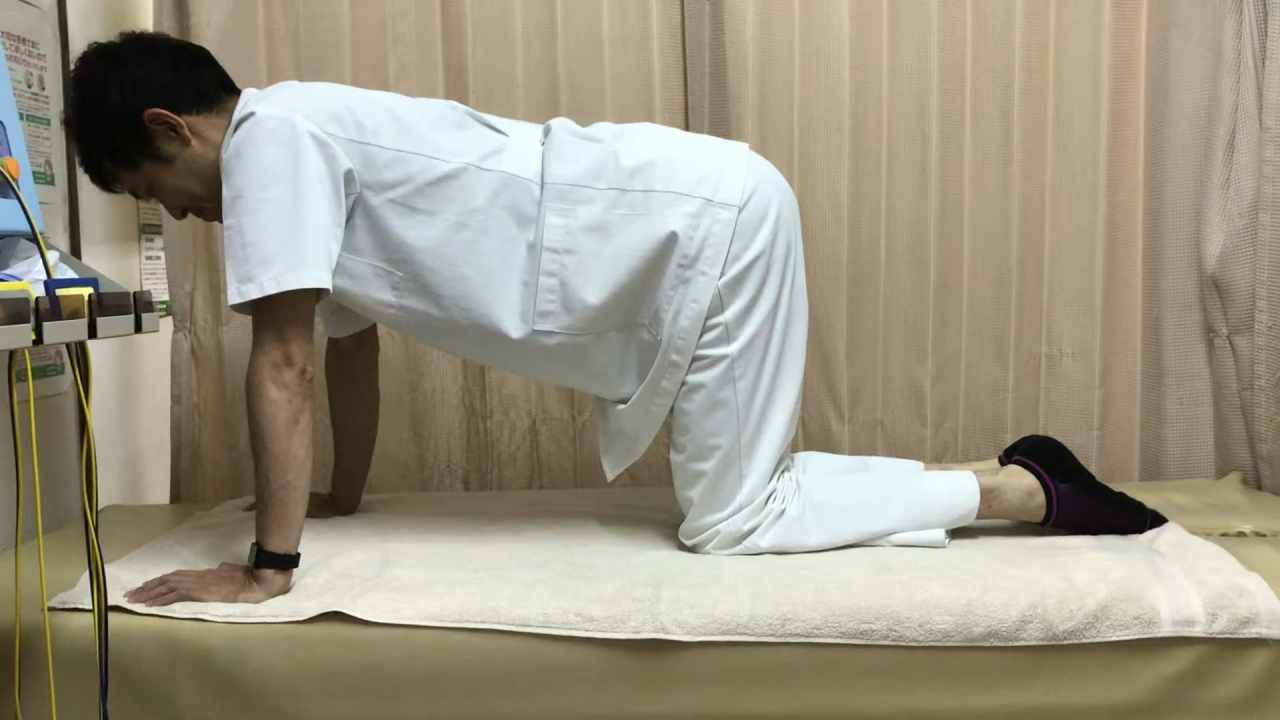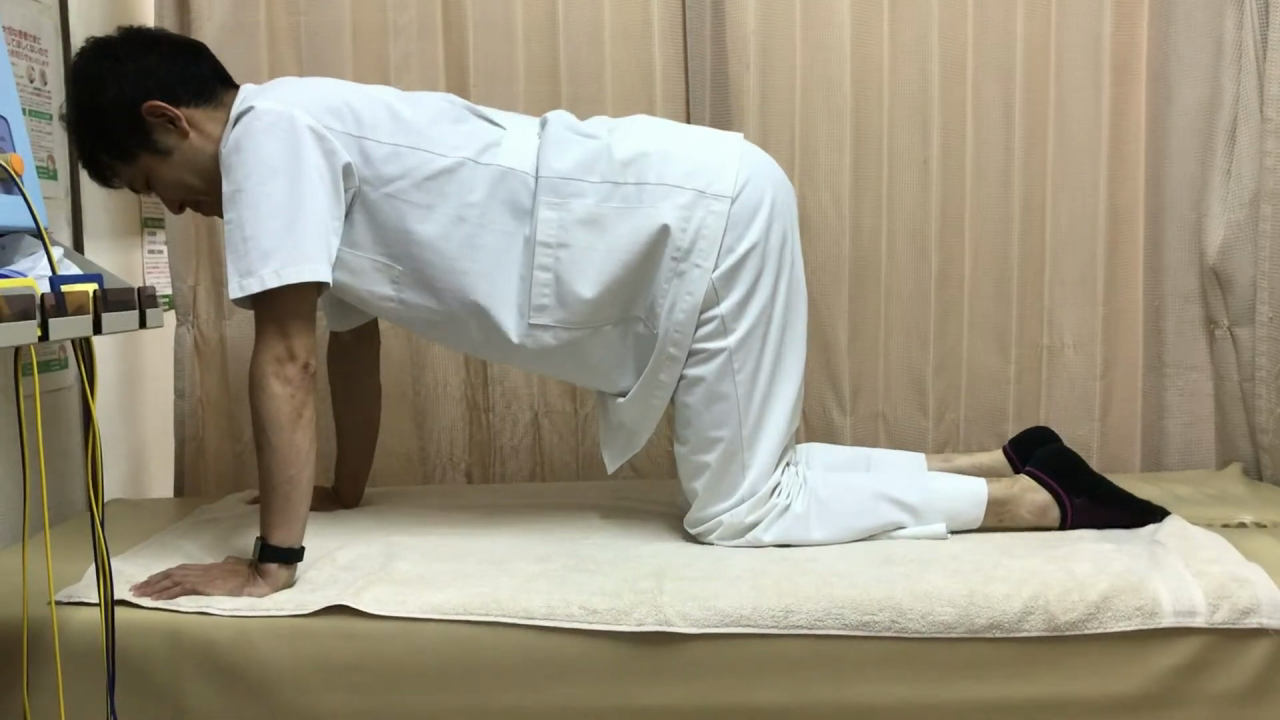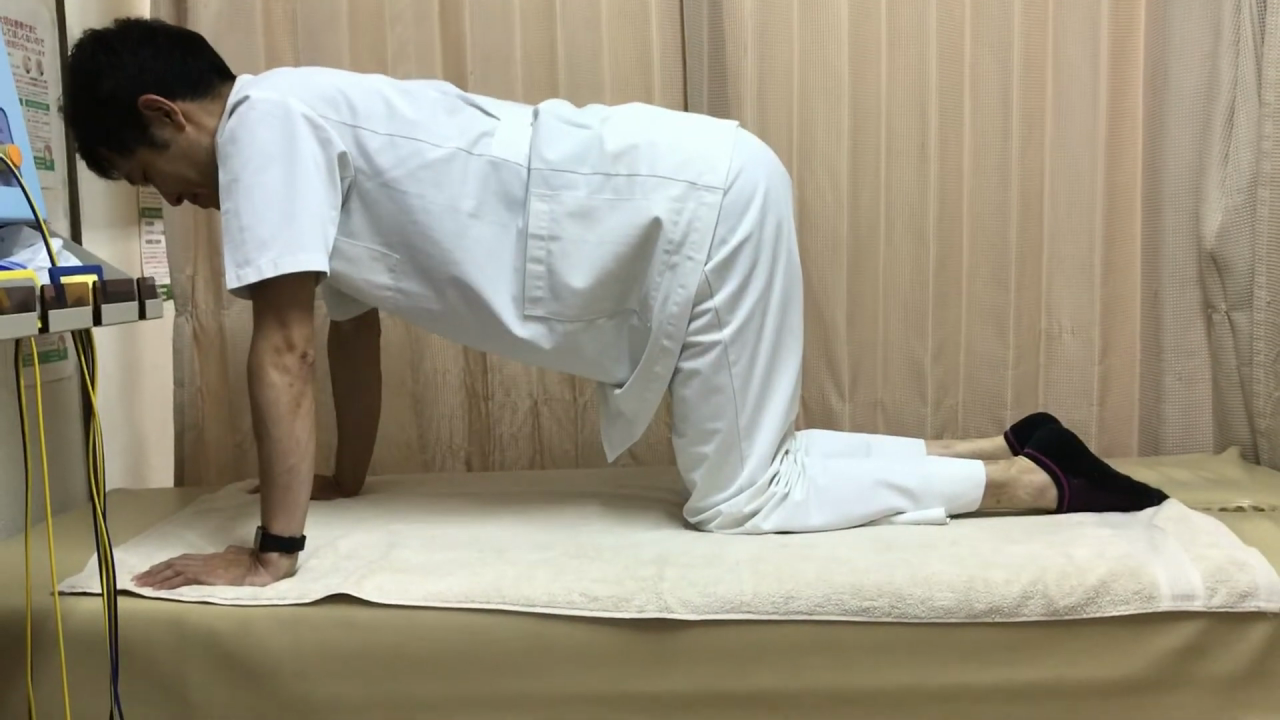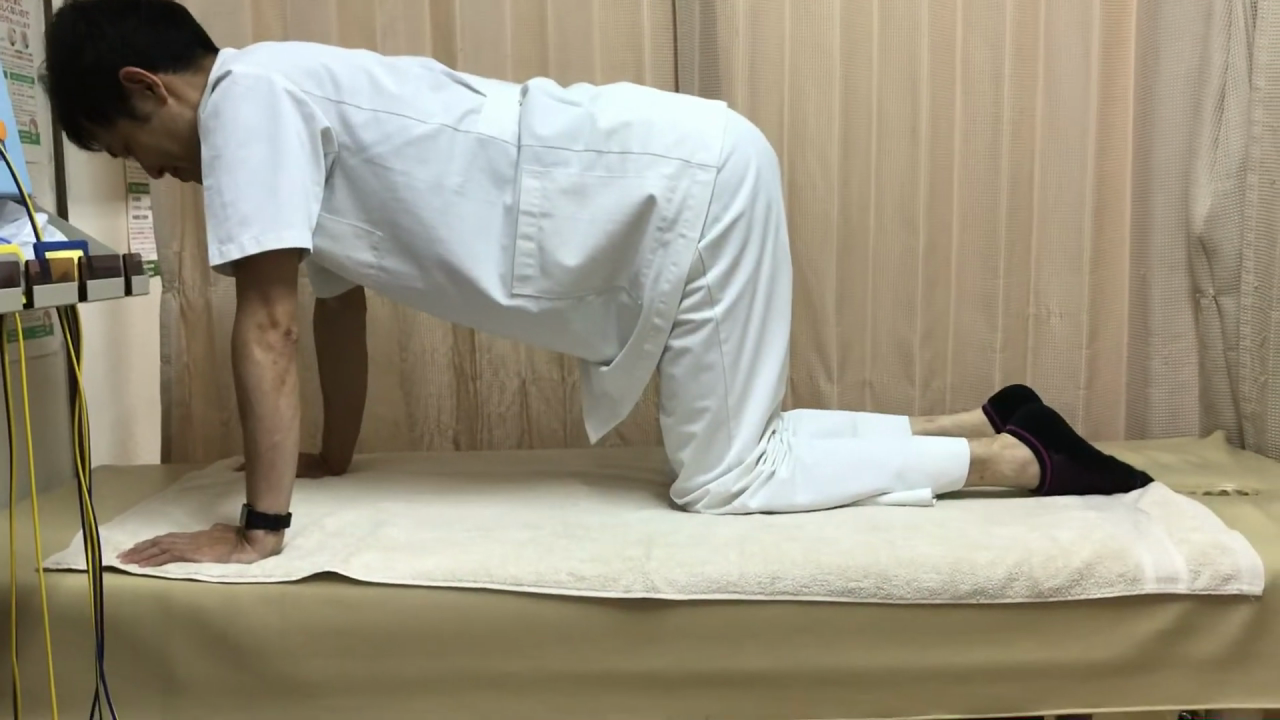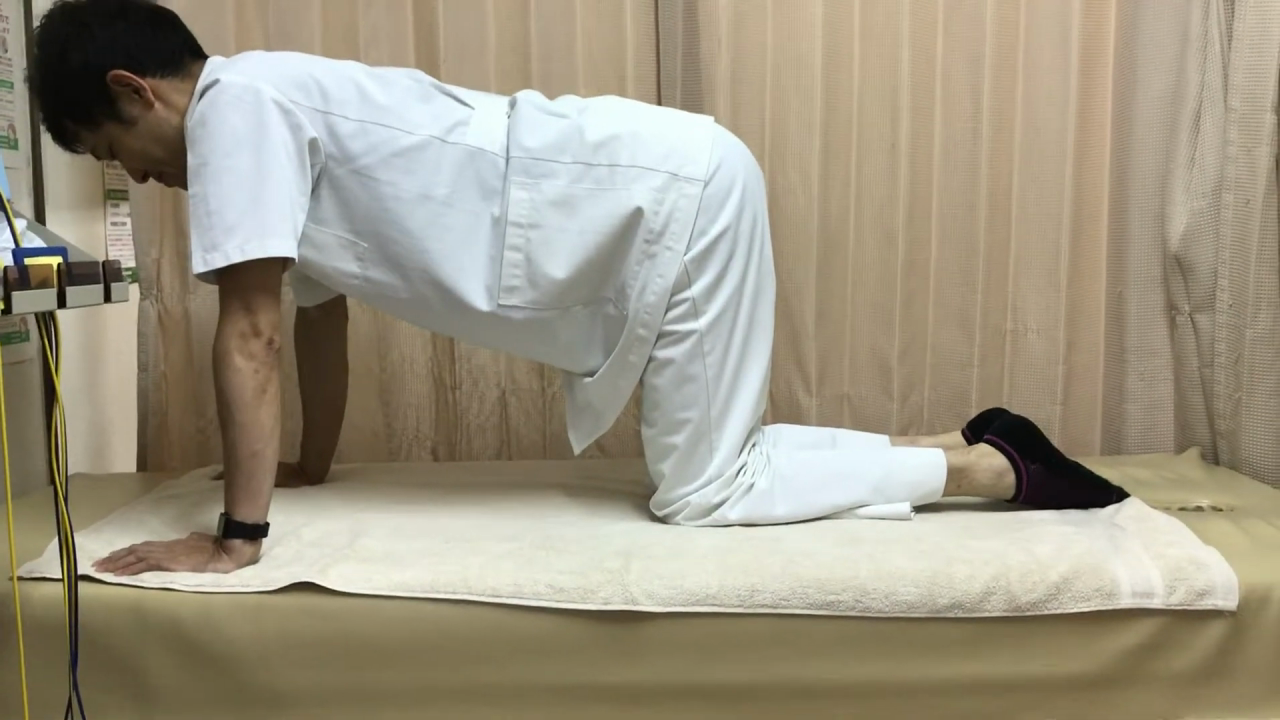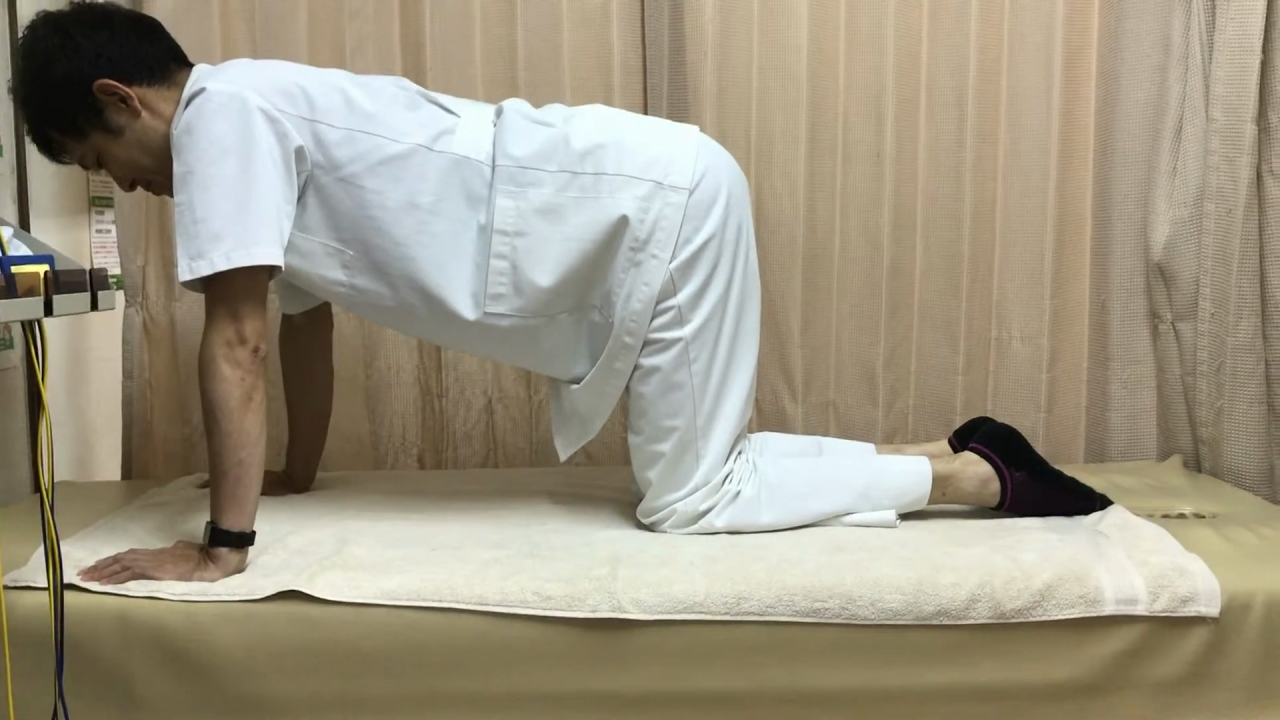
dt=0.7s
person 1, frame 1
left shoulder: (267, 136)
right shoulder: (316, 145)
left elbow: (281, 367)
right elbow: (349, 342)
left wrist: (269, 562)
right wrist: (342, 495)
left hip: (708, 221)
right hip: (695, 224)
left knee: (728, 523)
right knee: (739, 490)
left ankle: (1024, 492)
right ankle: (998, 468)
person 1, frame 2
left shoulder: (268, 130)
right shoulder: (316, 139)
left elbow: (284, 361)
right elbow: (350, 335)
left wrist: (272, 555)
right wrist: (345, 488)
left hip: (706, 210)
right hip: (691, 214)
left knee: (736, 514)
right knee: (746, 480)
left ankle: (1035, 500)
right ankle: (1006, 463)
person 1, frame 3
left shoulder: (263, 120)
right shoulder: (313, 129)
left elbow: (282, 351)
right elbow: (352, 324)
left wrist: (275, 545)
right wrist: (345, 476)
left hip: (701, 199)
right hip: (691, 198)
left knee: (734, 501)
right knee: (745, 469)
left ankle: (1032, 480)
right ankle: (1006, 446)
person 1, frame 4
left shoulder: (246, 95)
right shoulder: (296, 102)
left elbow: (266, 327)
right elbow: (337, 298)
left wrist: (261, 522)
right wrist: (334, 454)
left hip: (688, 179)
right hip: (670, 187)
left knee: (723, 480)
right knee: (730, 448)
left ankle: (1017, 456)
right ankle: (982, 421)
person 1, frame 5
left shoulder: (233, 104)
right shoulder: (284, 116)
left elbow: (246, 337)
right elbow: (319, 310)
left wrist: (237, 532)
right wrist: (311, 464)
left hip: (675, 192)
right hip: (660, 195)
left knee: (703, 493)
right knee: (710, 463)
left ankle: (994, 468)
right ankle: (966, 444)
person 1, frame 6
left shoulder: (221, 111)
right shoulder: (267, 119)
left elbow: (234, 343)
right elbow: (305, 317)
left wrist: (222, 541)
right wrist: (296, 472)
left hip: (661, 202)
right hip: (637, 212)
left knee: (690, 500)
right knee: (695, 469)
left ankle: (979, 476)
right ankle: (950, 453)
